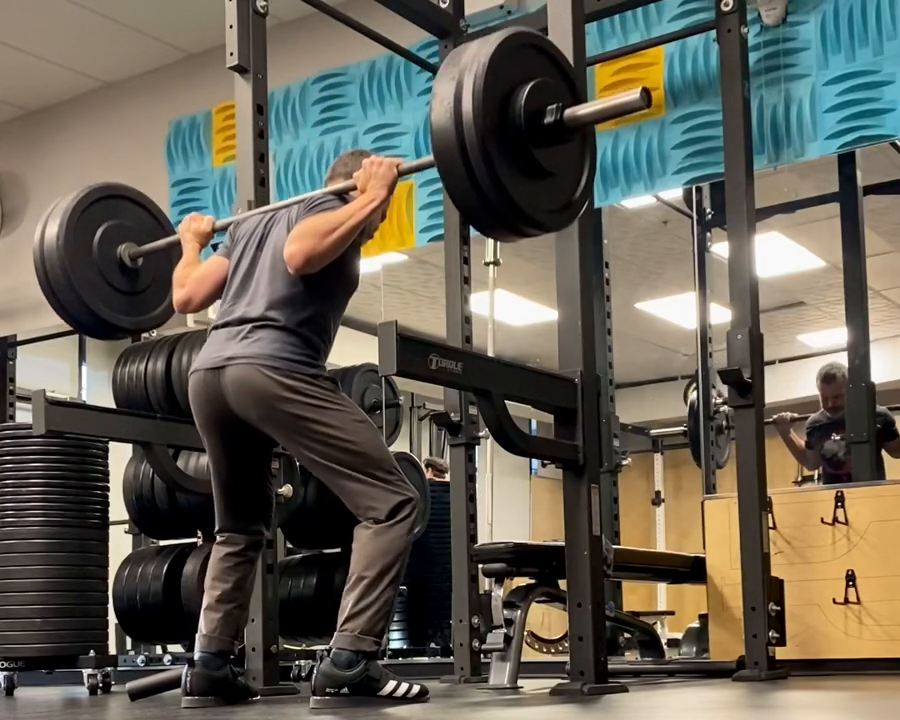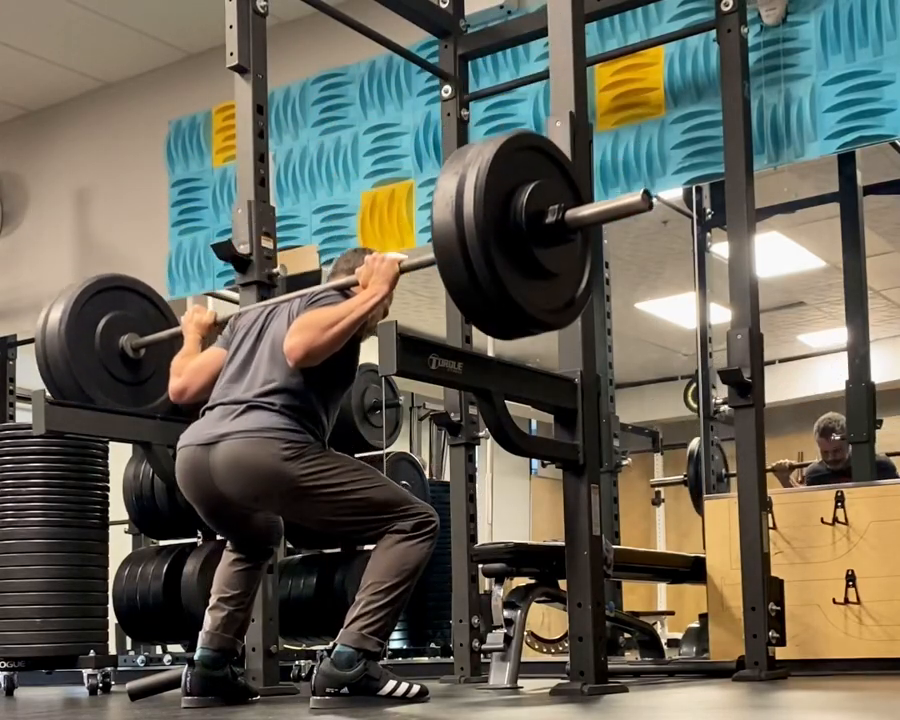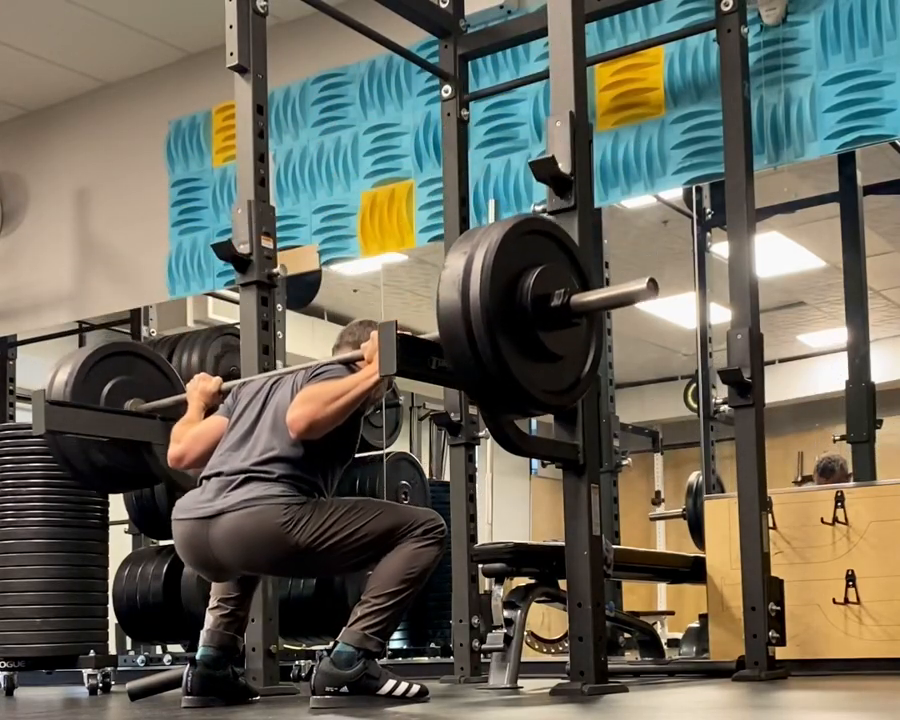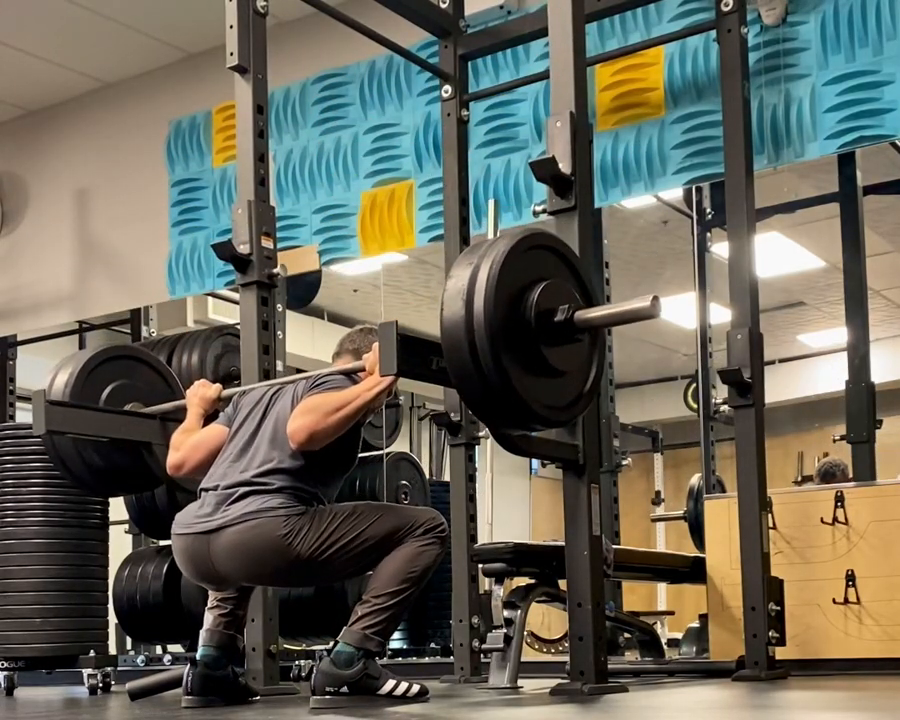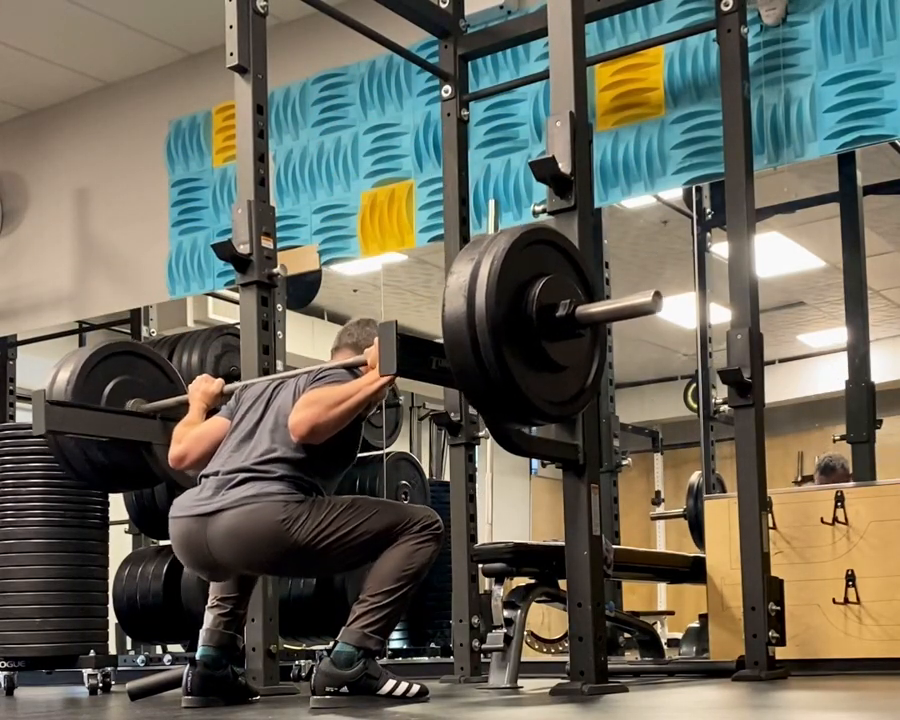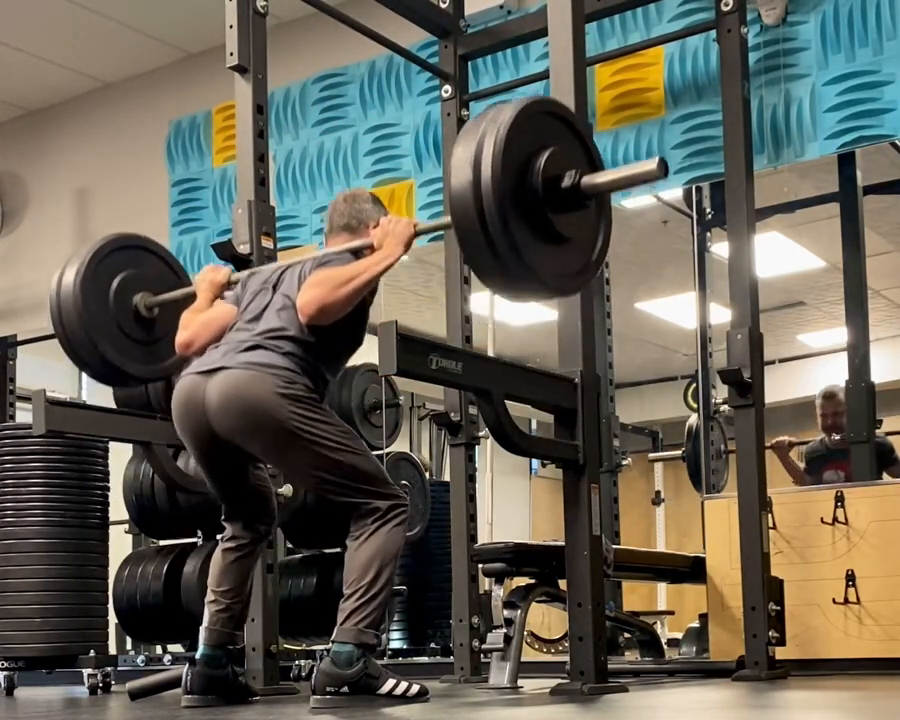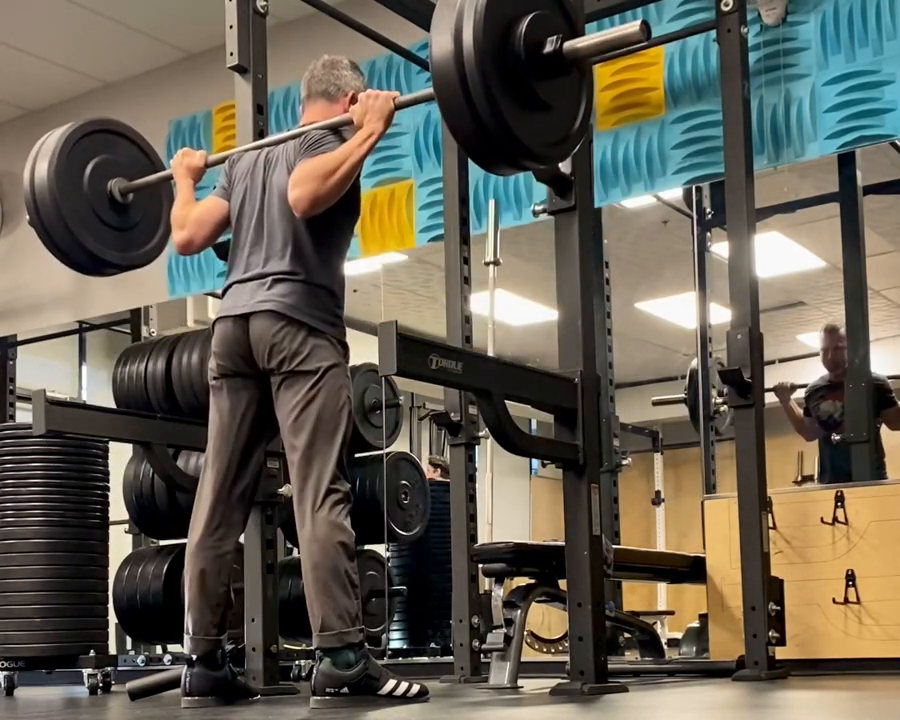
dt=0.7s
person 1, frame 1
left shoulder: (254, 223)
right shoulder: (336, 210)
left elbow: (185, 297)
right elbow: (301, 254)
left wrist: (192, 244)
right wrist: (374, 196)
left hip: (208, 375)
right hip: (271, 370)
left knee: (241, 525)
right knee: (389, 501)
left ankle: (209, 665)
right ankle: (348, 663)
person 1, frame 2
left shoulder: (253, 315)
right shoulder: (336, 302)
left elbow: (182, 387)
right elbow: (299, 348)
left wrist: (193, 335)
right wrist: (375, 291)
left hip: (194, 456)
right hip: (261, 449)
left knee: (253, 540)
right knee: (413, 522)
left ankle: (210, 666)
right ankle: (348, 665)
person 1, frame 3
left shoulder: (255, 385)
right shoulder: (339, 374)
left elbow: (181, 454)
right elbow: (302, 419)
left wrist: (197, 403)
right wrist: (379, 369)
left hip: (190, 533)
right hip: (258, 521)
right knee: (424, 530)
left ankle: (211, 667)
right ankle: (347, 667)
person 1, frame 4
left shoulder: (256, 394)
right shoulder: (340, 384)
left elbow: (179, 461)
right elbow: (302, 431)
left wrist: (197, 409)
right wrist: (380, 379)
left hip: (190, 546)
right hip: (260, 535)
right knee: (425, 529)
left ankle: (211, 666)
right ankle: (347, 666)
person 1, frame 5
left shoulder: (258, 388)
right shoulder: (346, 379)
left elbow: (180, 454)
right elbow: (304, 425)
left wrist: (199, 404)
right wrist: (383, 375)
left hip: (187, 533)
right hip: (256, 522)
right knee: (420, 526)
left ankle: (210, 667)
right ankle: (348, 667)
person 1, frame 6
left shoulder: (265, 274)
right shoulder: (355, 264)
left elbow: (187, 340)
right elbow: (313, 306)
left wrist: (208, 292)
right wrist: (390, 253)
left hip: (191, 394)
right hip: (258, 388)
left knee: (249, 520)
right knee: (382, 507)
left ankle: (211, 664)
right ankle: (347, 663)
person 1, frame 7
left shoulder: (245, 160)
right shoulder: (334, 141)
left elbow: (187, 236)
right elbow: (304, 196)
left wrist: (185, 179)
right wrist: (371, 132)
left hip: (233, 325)
right hip: (295, 324)
left knee: (220, 500)
right knee: (321, 495)
left ankle: (204, 663)
right ankle: (341, 662)
